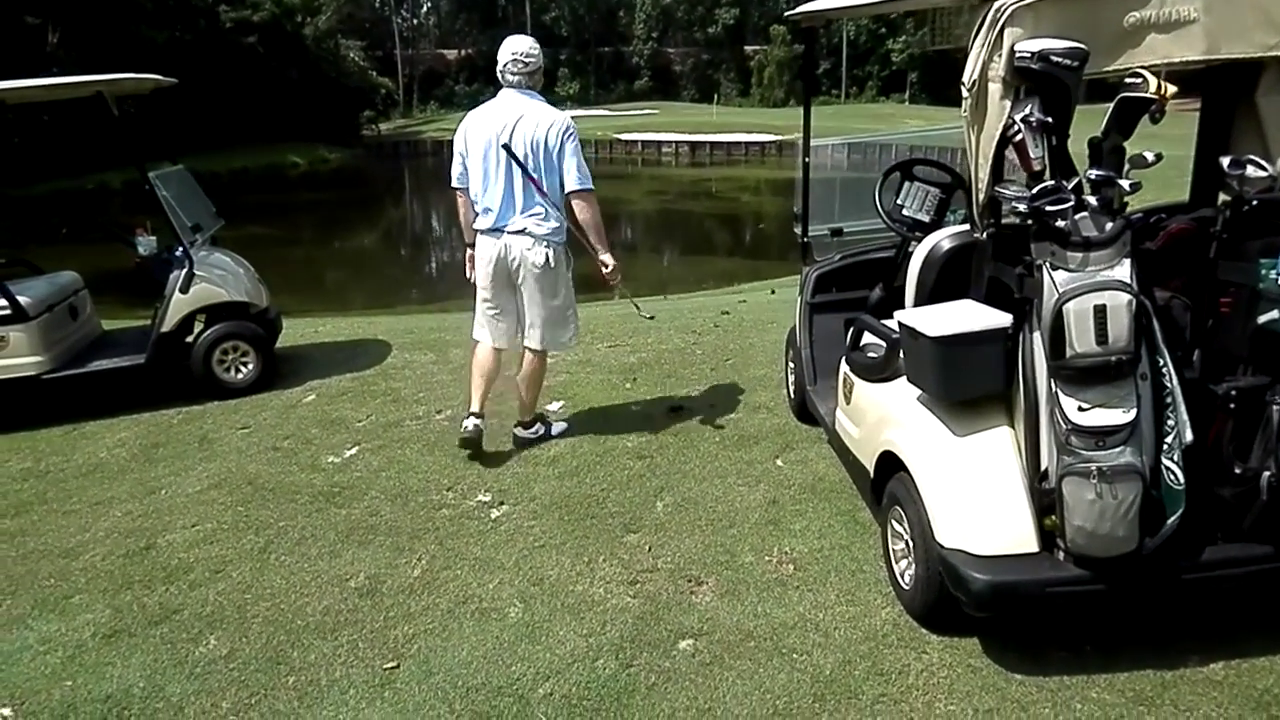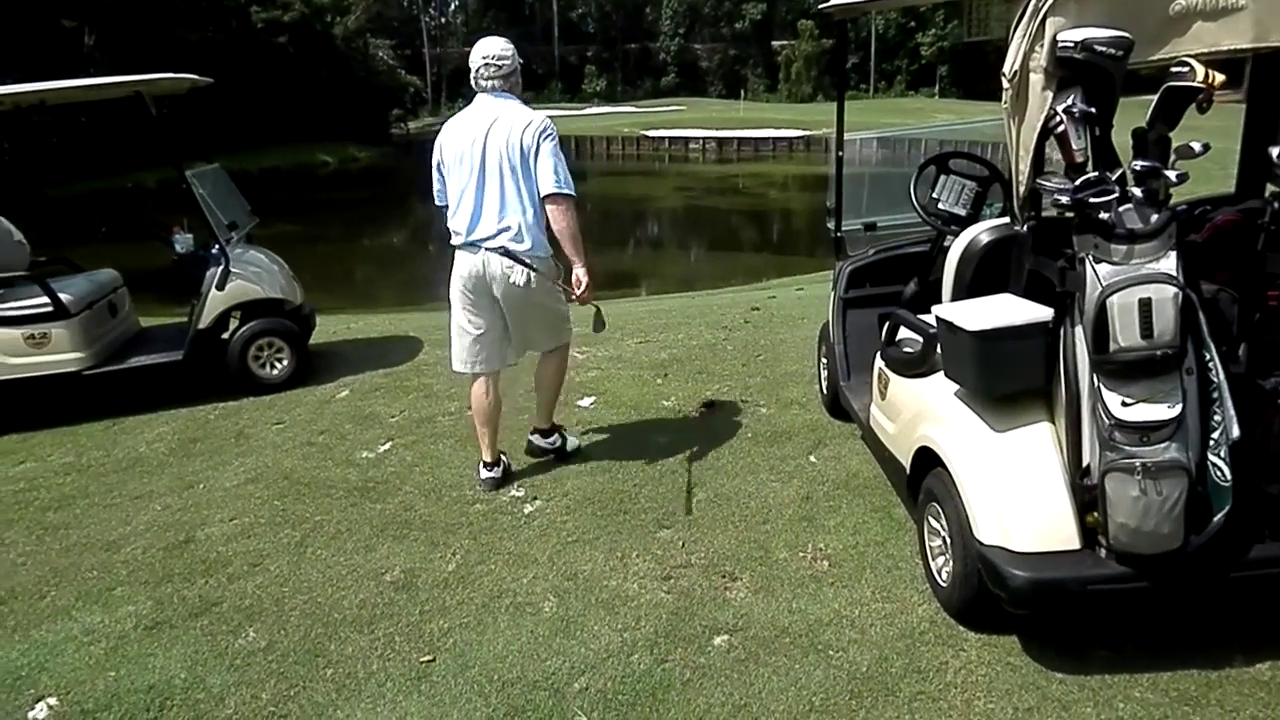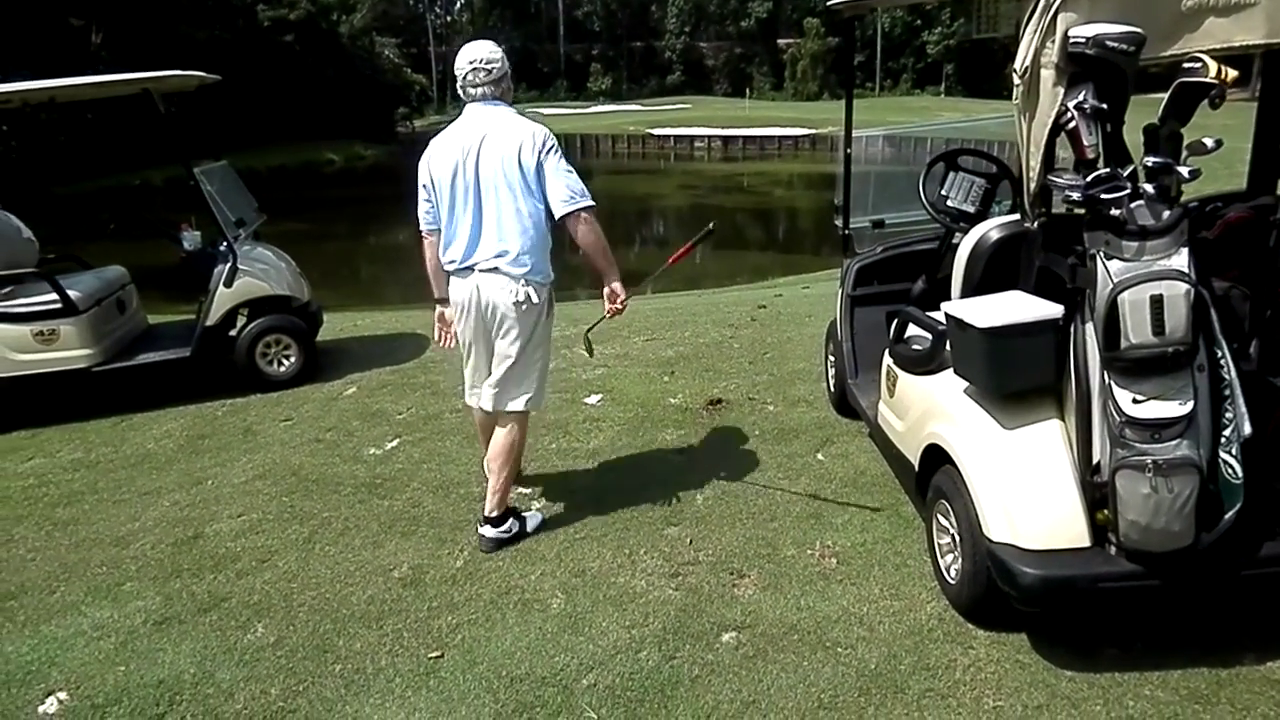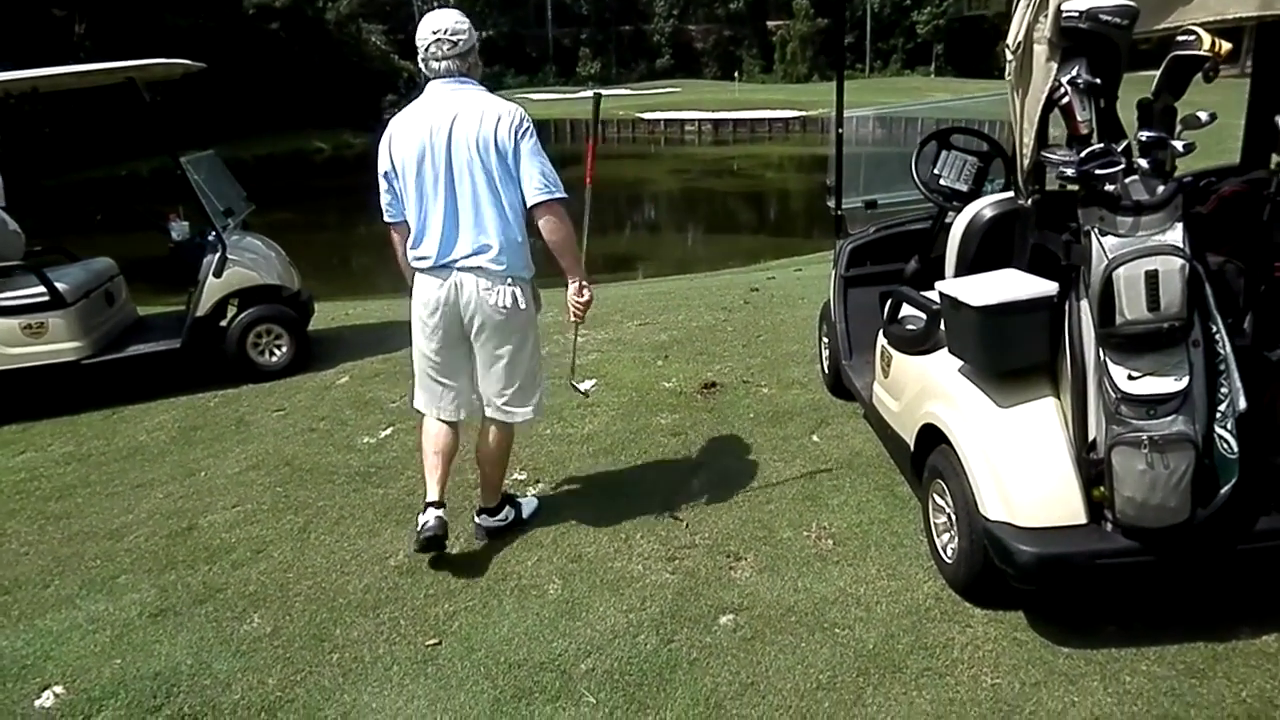
dt=0.5s
person 1, frame 1
left shoulder: (473, 122)
right shoulder: (555, 122)
left elbow: (462, 194)
right elbow: (580, 195)
left wrist: (471, 244)
right wrist: (602, 251)
left hip: (489, 243)
right hip: (538, 245)
left knee: (489, 335)
right knee: (537, 341)
left ankle: (474, 416)
right ankle: (527, 425)
person 1, frame 2
left shoulder: (450, 131)
right shoulder: (534, 125)
right elbow: (557, 202)
right wrist: (578, 264)
left hip: (468, 262)
right hip: (523, 262)
left knee: (482, 368)
right knee: (555, 341)
left ankle: (490, 463)
right ankle: (544, 432)
person 1, frame 3
left shoulder: (438, 148)
right shoulder: (531, 136)
left elbow: (431, 236)
right elbow: (577, 215)
left wrist: (442, 300)
right wrist: (611, 277)
left hip: (464, 286)
right hip: (518, 286)
left knee: (483, 389)
right knee: (512, 403)
left ankle: (494, 466)
right ankle: (496, 517)
person 1, frame 4
left shoulder: (399, 128)
right shoulder: (505, 117)
left elbow: (397, 224)
right elbow: (547, 209)
right wrist: (575, 277)
left hip: (433, 285)
right hip: (497, 282)
left knee: (440, 404)
right knee: (499, 403)
left ankle: (433, 506)
right ankle: (493, 508)
